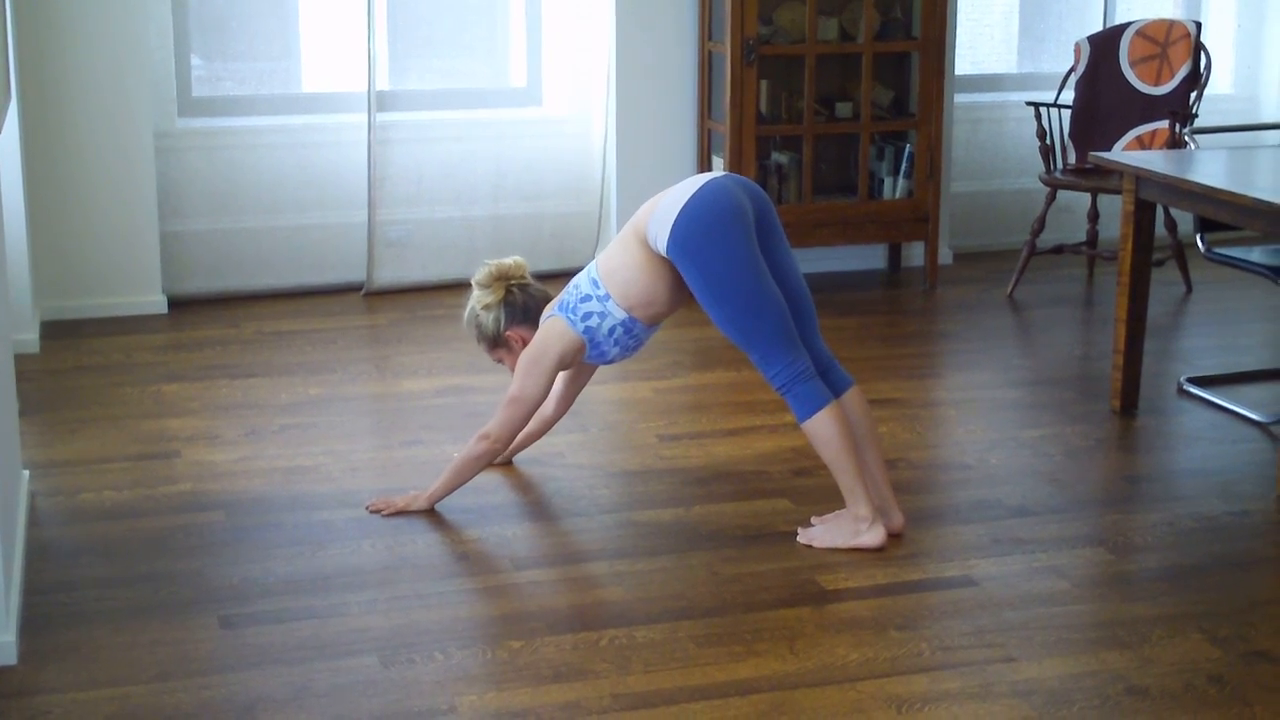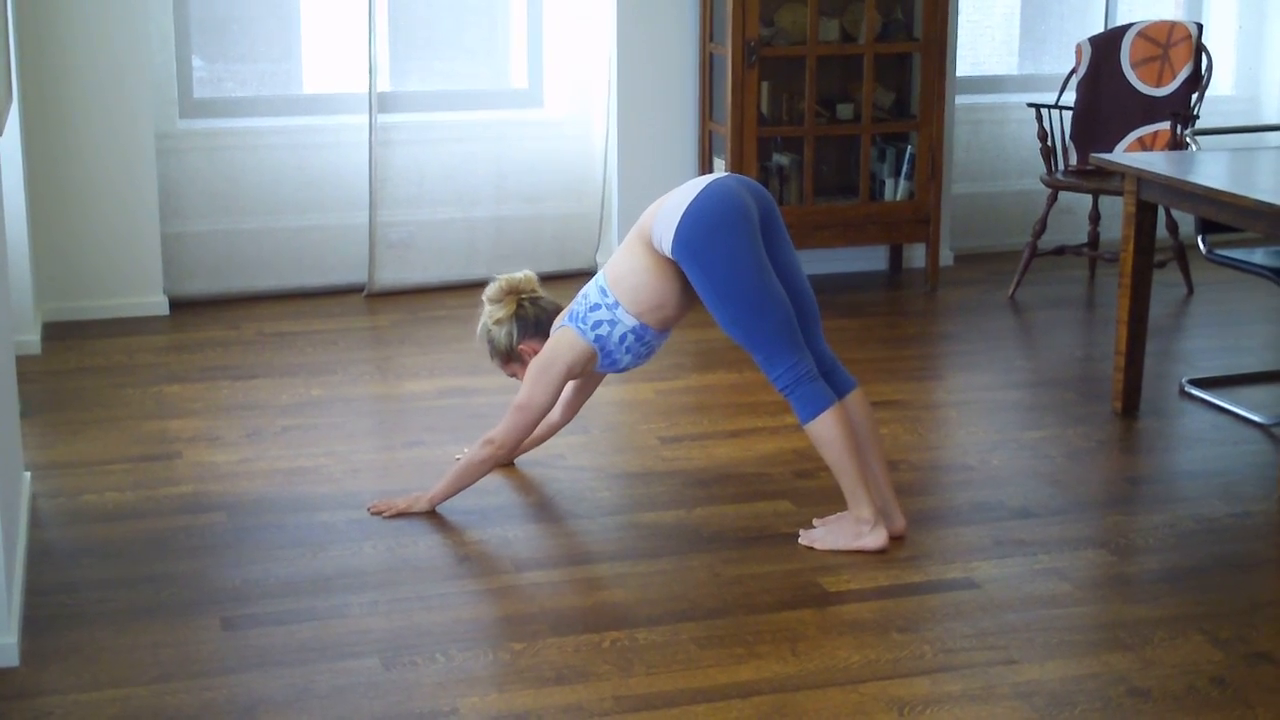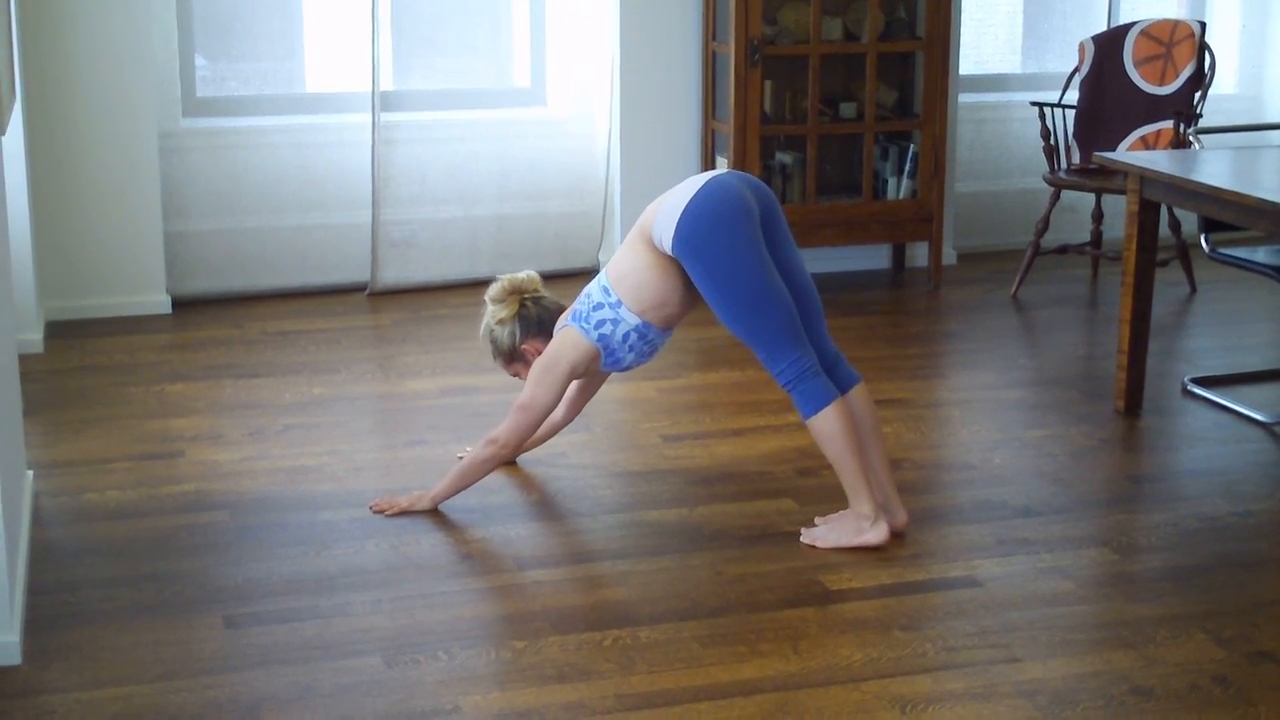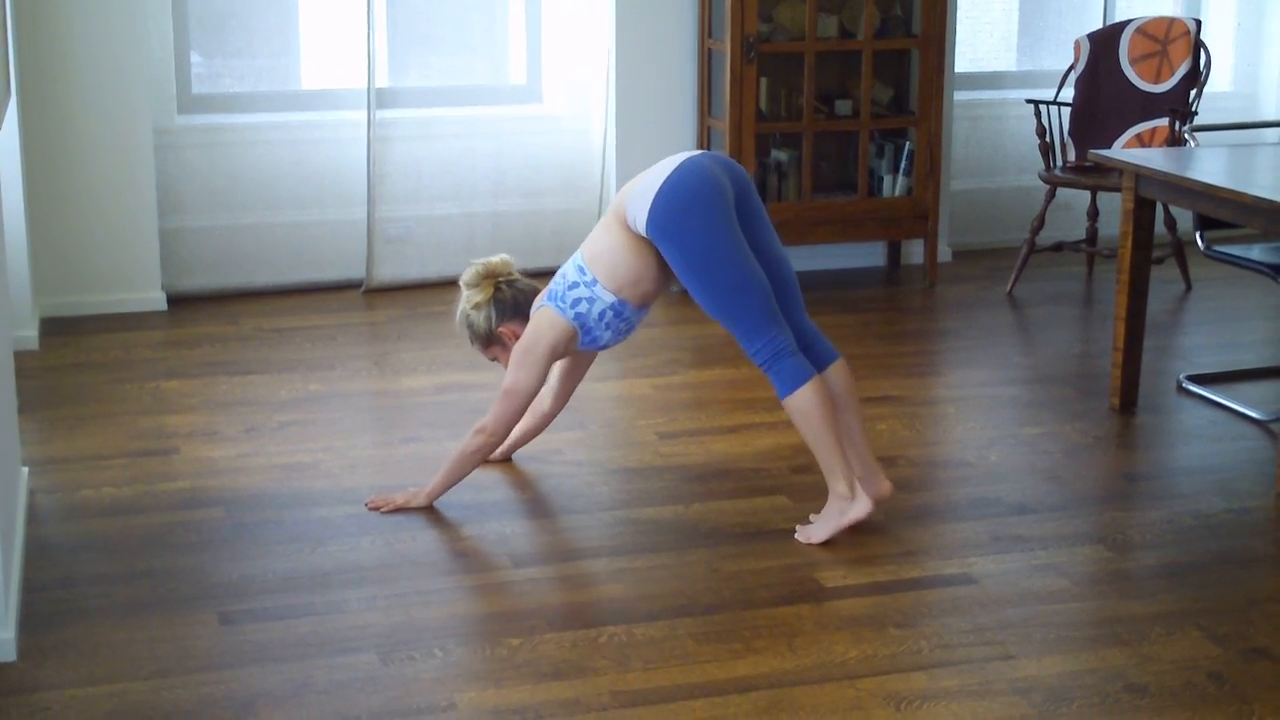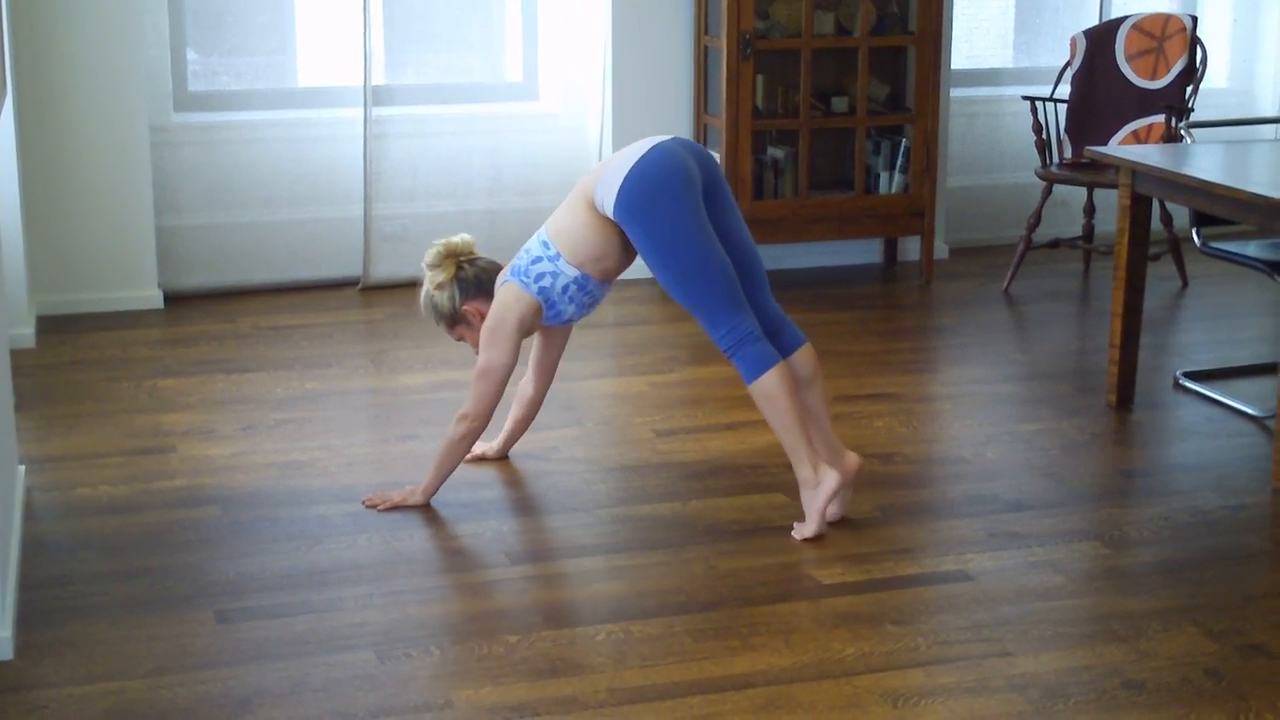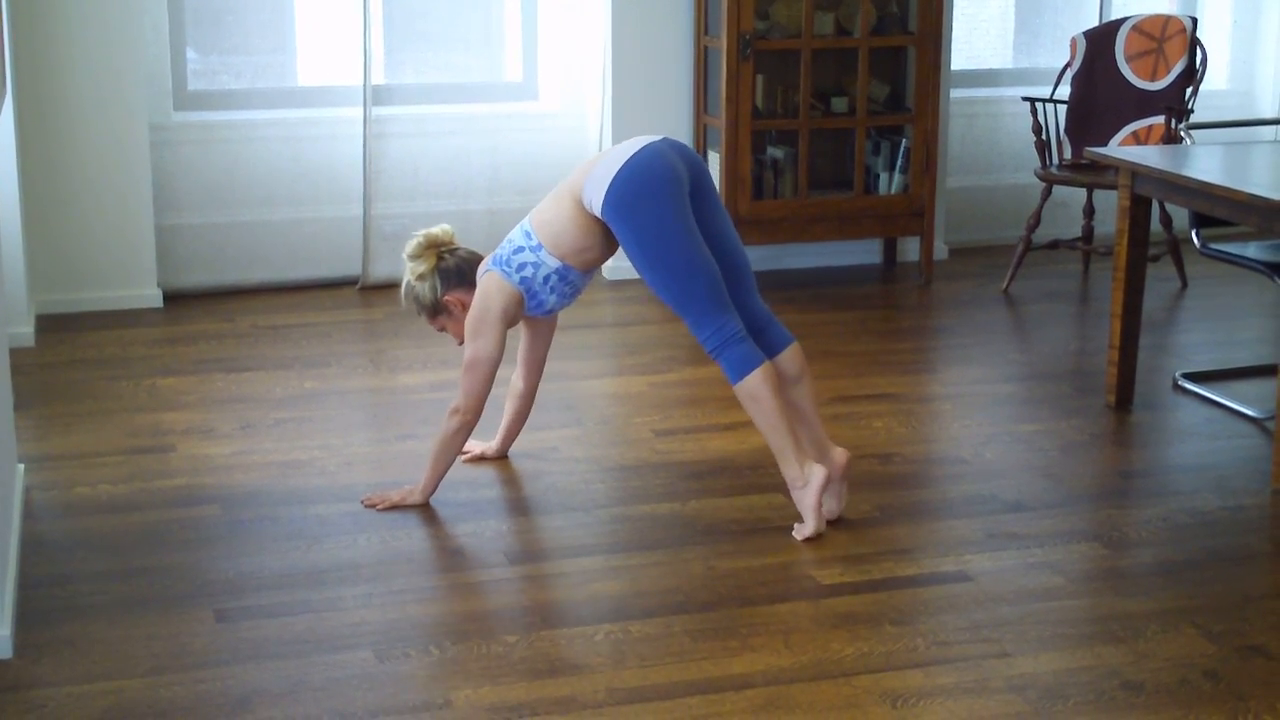
dt=0.3s
person 1, frame 1
left shoulder: (550, 339)
right shoulder: (576, 325)
left elbow: (492, 435)
right elbow: (556, 405)
left wrist: (426, 497)
right wrist: (509, 453)
left hip: (699, 224)
right hip: (726, 197)
left knee: (791, 372)
right knee: (812, 358)
left ankle: (863, 518)
right ankle: (883, 505)
person 1, frame 2
left shoulder: (561, 348)
right shoulder: (586, 333)
left elbow: (497, 441)
right elbow: (564, 408)
left wrist: (428, 498)
right wrist: (511, 452)
left hip: (703, 225)
right hip: (728, 199)
left knee: (794, 374)
right knee: (815, 361)
left ankle: (867, 522)
right ankle: (885, 507)
person 1, frame 3
left shoulder: (565, 348)
right shoulder: (590, 332)
left elbow: (500, 441)
right elbow: (569, 407)
left wrist: (430, 497)
right wrist: (513, 451)
left hip: (704, 221)
right hip: (731, 195)
left knee: (797, 369)
right knee: (819, 354)
left ankle: (866, 517)
right ankle: (886, 502)
person 1, frame 4
left shoulder: (541, 330)
right shoulder: (572, 316)
left elbow: (489, 430)
right elbow: (554, 394)
left wrist: (427, 493)
right wrist: (509, 448)
left hip: (679, 200)
right hip: (706, 175)
left knee: (773, 348)
right knee: (797, 332)
left ankle: (846, 492)
right ankle: (866, 476)
person 1, frame 5
left shoulder: (506, 308)
right shoulder: (542, 297)
left elbow: (471, 418)
right elbow: (537, 380)
left wrist: (423, 491)
right wrist: (502, 445)
left hip: (647, 185)
right hip: (677, 160)
left knee: (736, 333)
right knee: (764, 317)
left ankle: (815, 475)
right ankle: (834, 454)
person 1, frame 6
left shoulder: (491, 297)
right shoulder: (523, 285)
left elbow: (463, 411)
right elbow: (527, 376)
left wrist: (422, 490)
right wrist: (500, 445)
left hip: (634, 184)
right hip: (664, 158)
left knee: (722, 334)
right knee: (749, 315)
left ankle: (802, 473)
right ankle: (822, 452)
